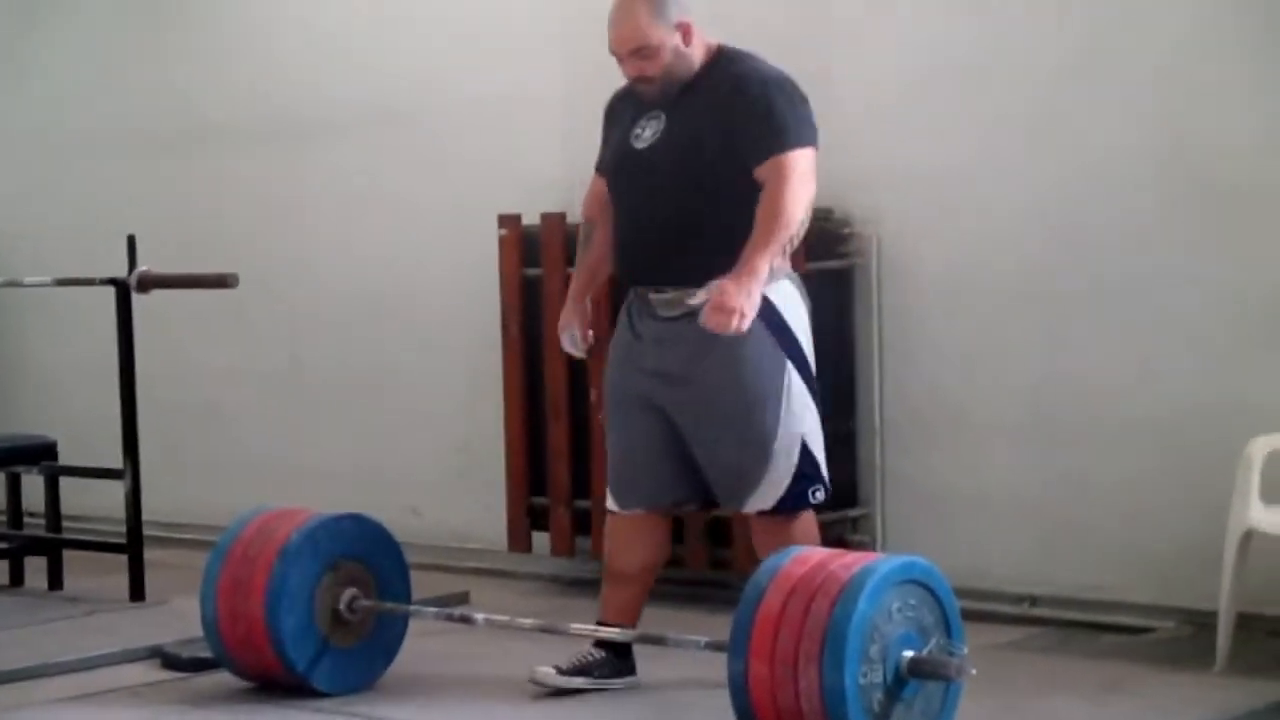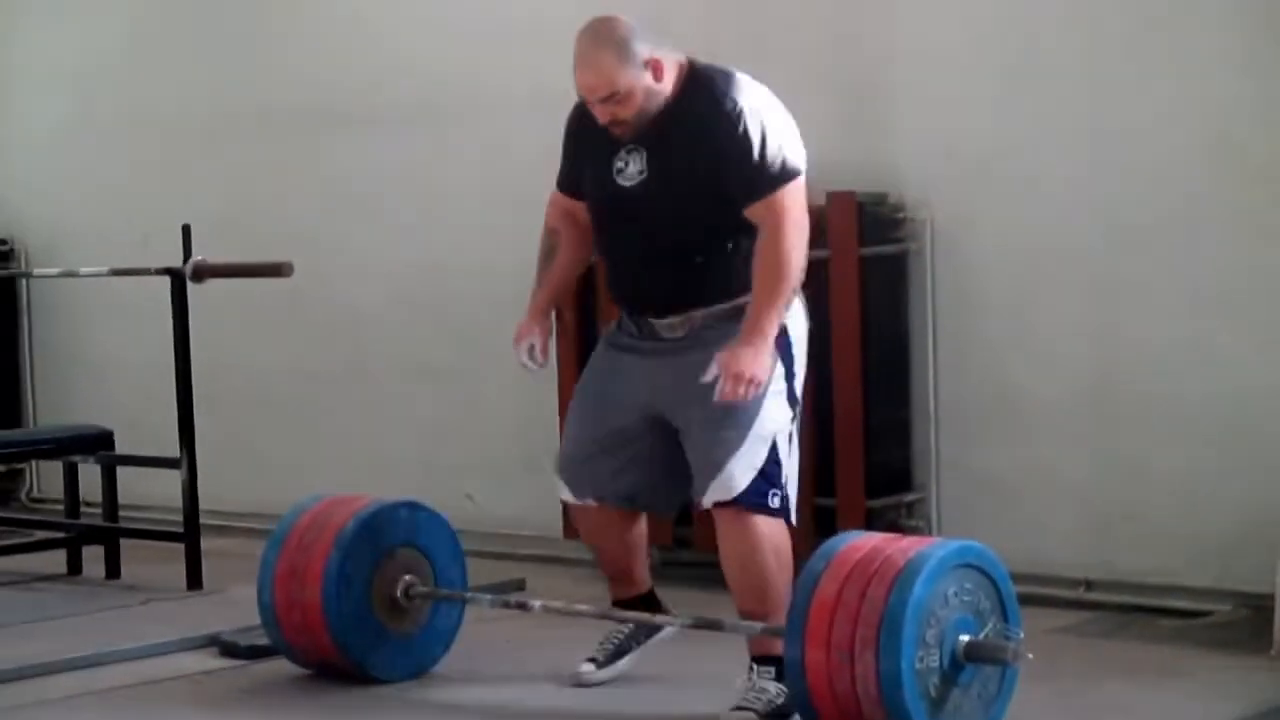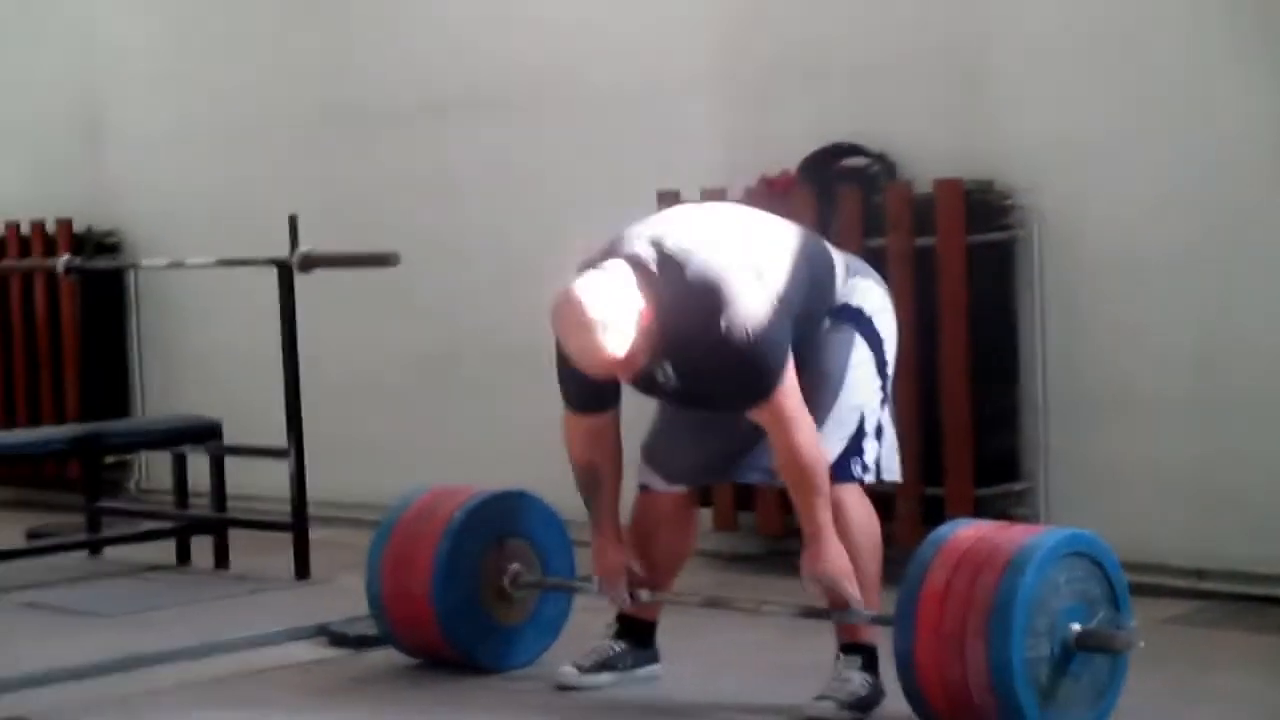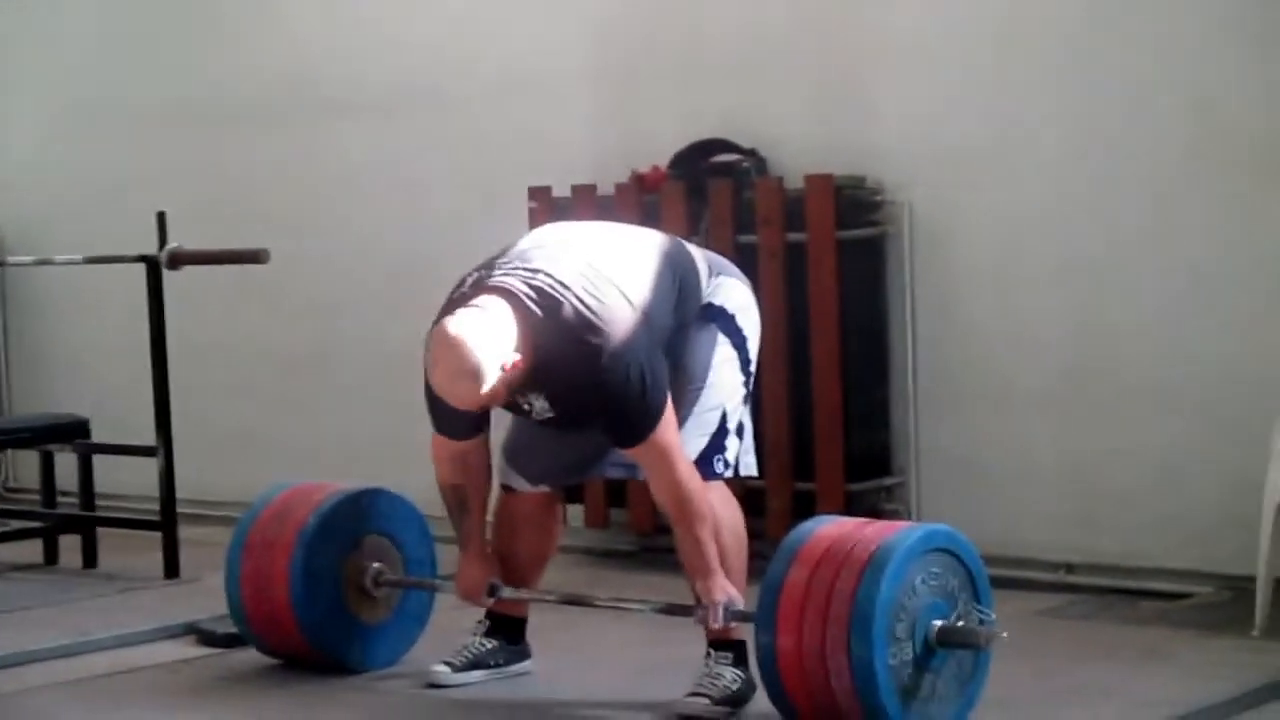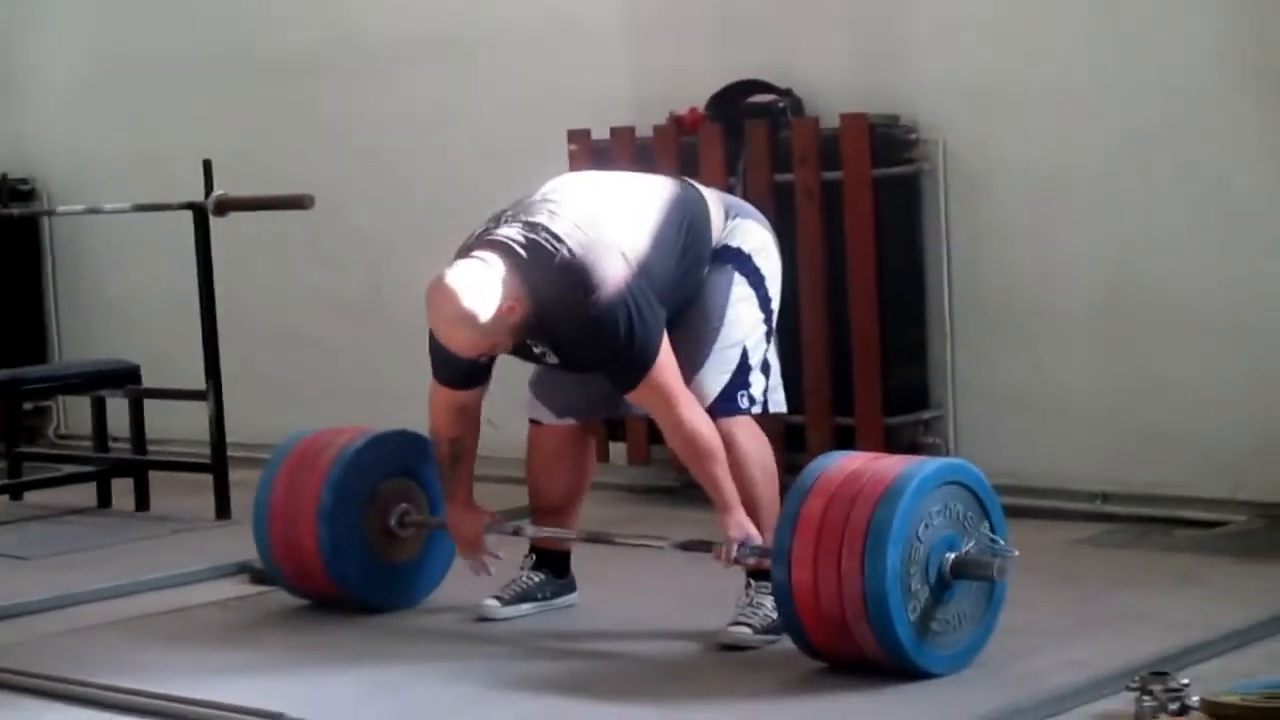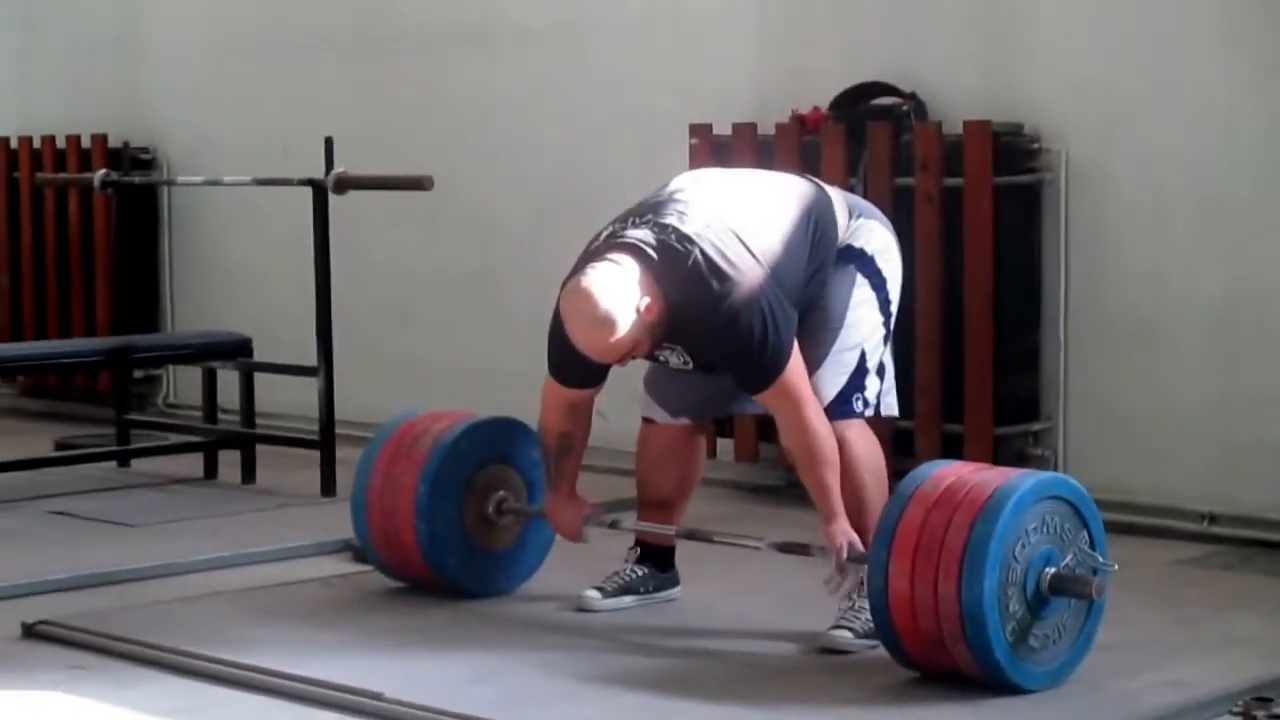
dt=0.7s
person 1, frame 1
left shoulder: (755, 90)
right shoulder: (627, 108)
left elbow: (791, 185)
right elbow: (604, 207)
left wrist: (748, 279)
right wrist: (579, 295)
left hip: (739, 317)
right hip: (645, 321)
left knee: (772, 491)
right knee: (634, 495)
right ankle: (612, 647)
person 1, frame 2
left shoulder: (735, 112)
right shoulder: (588, 125)
left elbow: (786, 225)
right elbow: (569, 221)
left wrist: (756, 339)
right wrist: (539, 309)
left hip: (735, 326)
right hip: (635, 335)
left knee: (741, 494)
right knee: (588, 482)
right ankle: (639, 610)
person 1, frame 3
left shoulder: (725, 308)
right shoulder: (587, 317)
left elbow: (790, 435)
right elbow: (587, 435)
left wrist: (822, 541)
right wrist: (606, 537)
left hip: (832, 315)
left knee: (831, 474)
right knee: (665, 477)
left ankle: (859, 663)
right ankle: (633, 638)
person 1, frame 4
left shoulder: (605, 349)
right shoulder: (455, 345)
left elbow: (668, 472)
right elbow: (458, 455)
left wrist: (709, 576)
right wrist: (474, 551)
left knee: (697, 470)
right knee: (525, 475)
left ankle: (728, 658)
right ankle: (504, 636)
person 1, frame 5
left shoulder: (599, 300)
right shoulder: (464, 303)
left elbow: (672, 409)
right elbow: (454, 408)
left wrist: (729, 511)
right wrist: (459, 505)
left hip: (723, 248)
left knee: (722, 410)
right knee: (554, 411)
left ankle: (768, 586)
right ankle: (550, 568)
person 1, frame 6
left shoulder: (734, 303)
right shoulder: (589, 302)
left elbow: (798, 414)
right elbow: (566, 401)
left wrist: (834, 520)
right wrist: (561, 494)
left hip: (845, 247)
left knee: (836, 411)
right knee: (667, 407)
left ankle: (871, 590)
right ankle: (653, 564)
